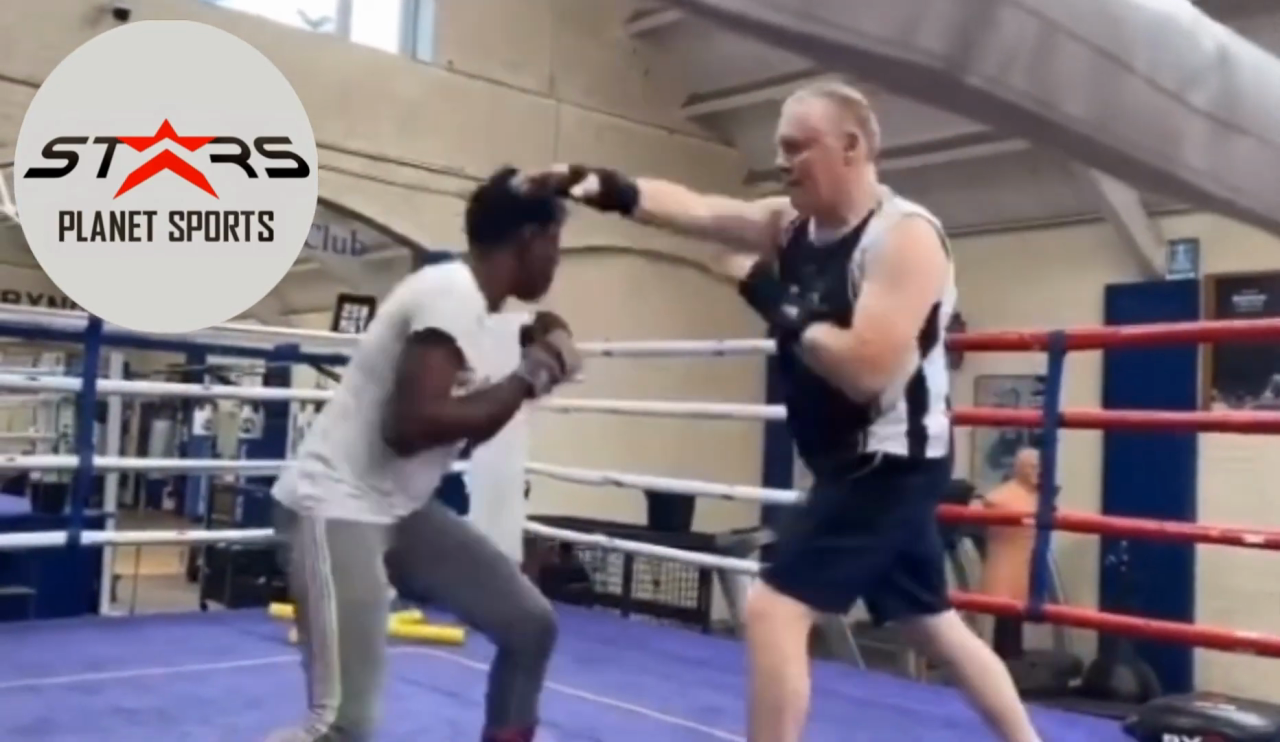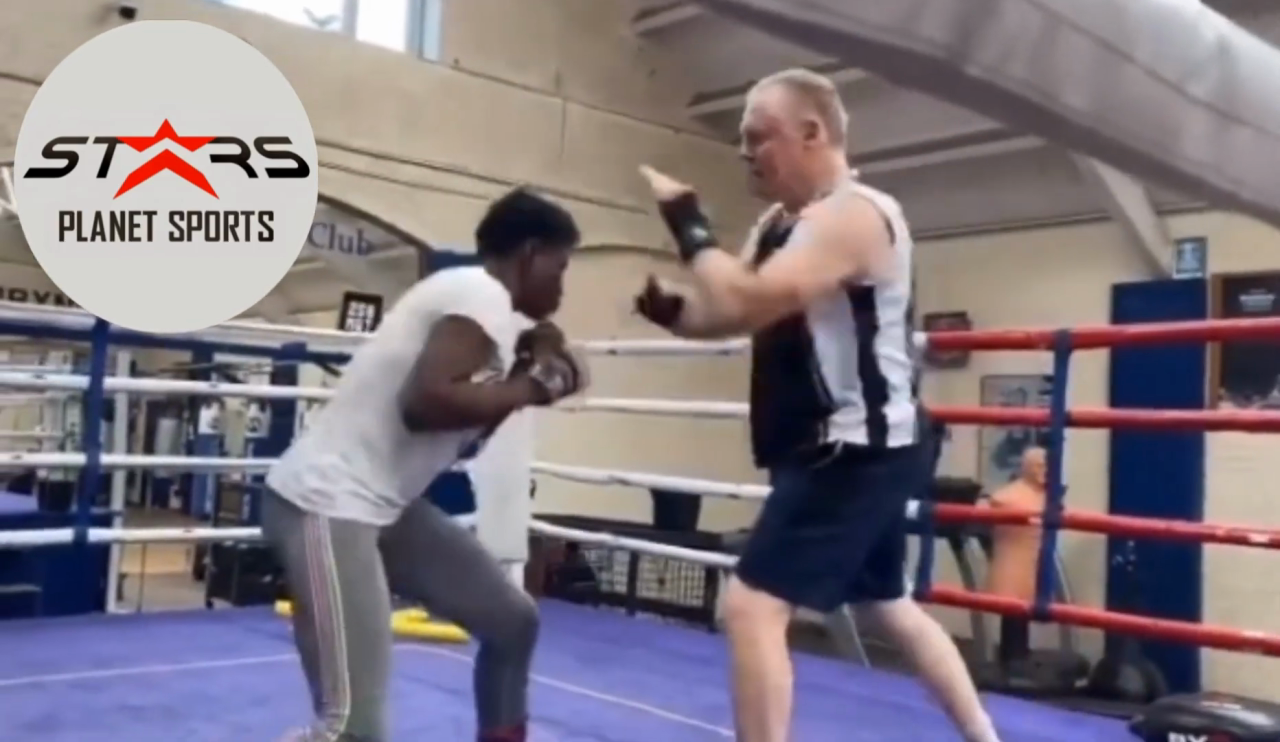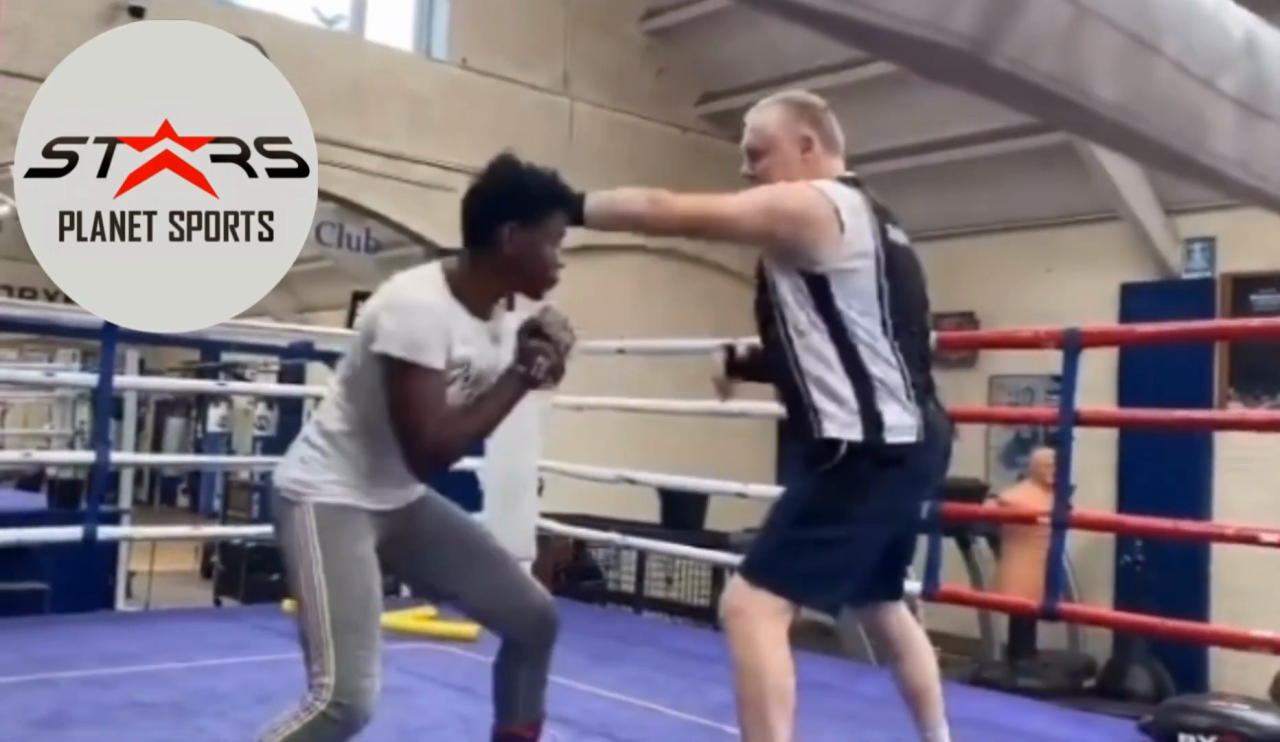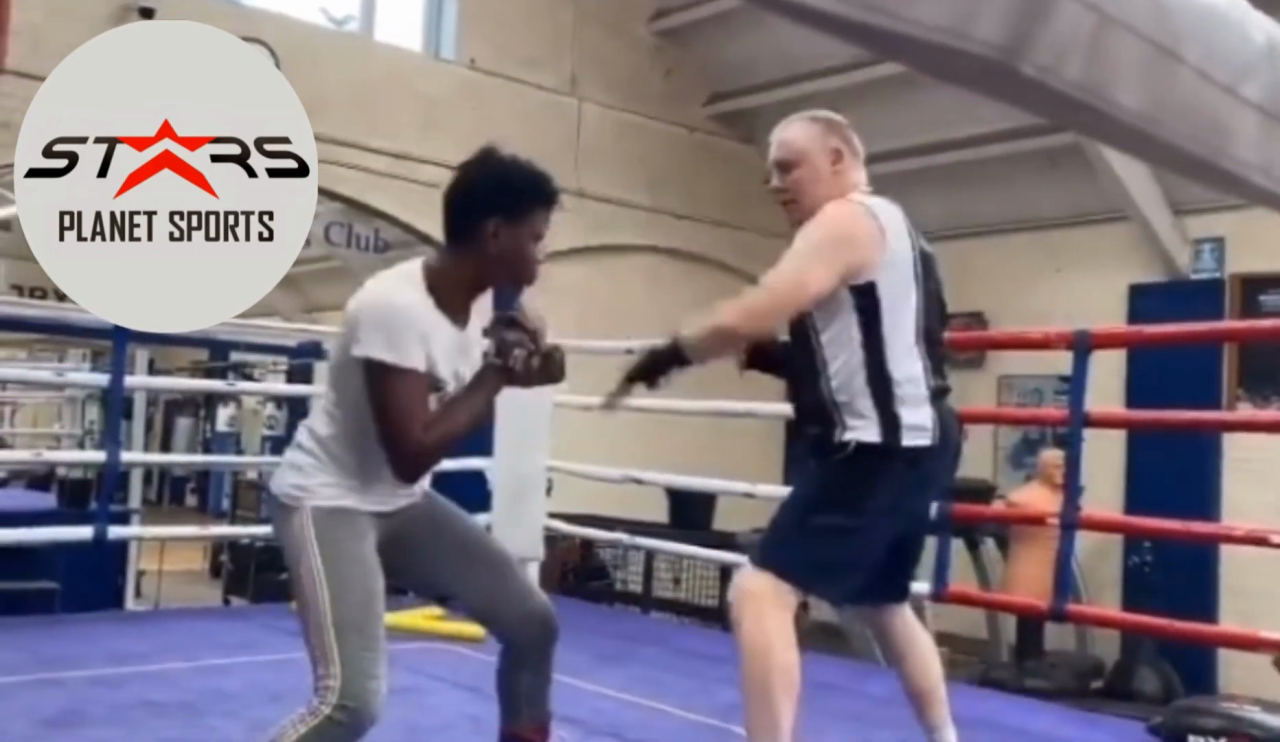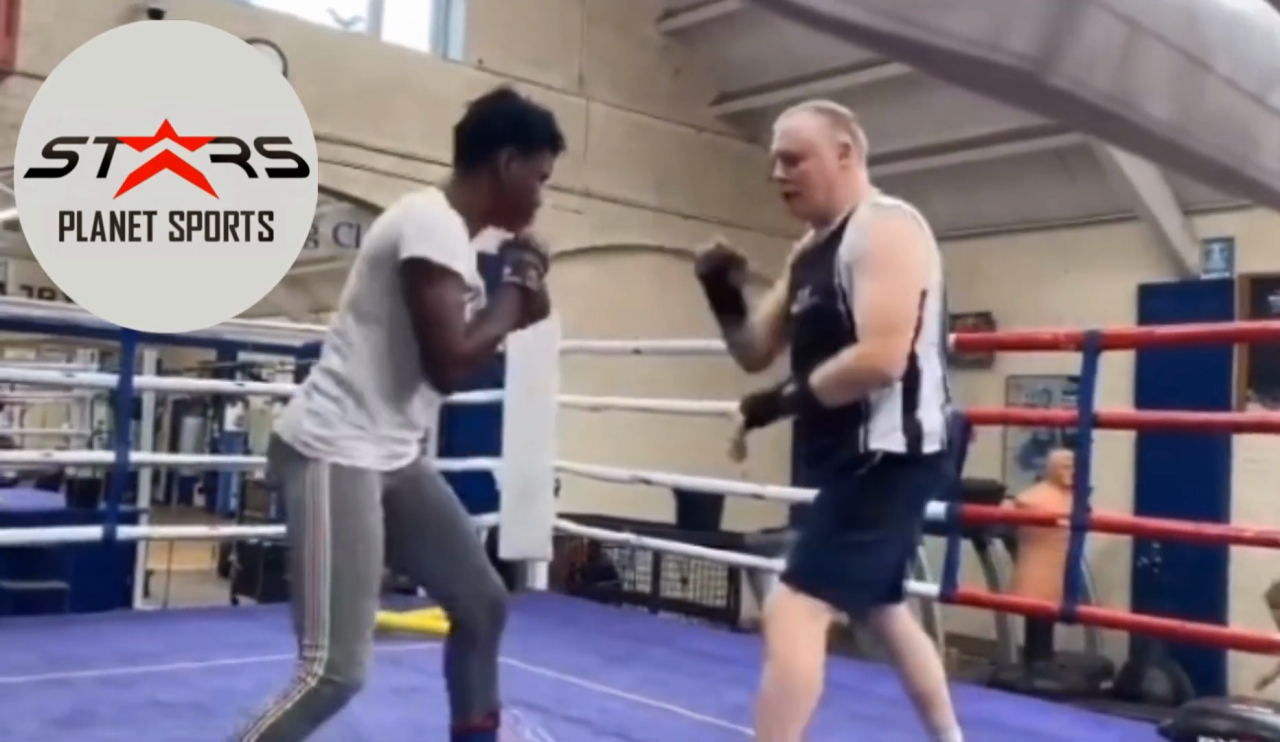
dt=0.2s
person 1, frame 1
left shoulder: (904, 235)
right shoulder: (794, 223)
left elbow: (863, 366)
right elbow: (692, 210)
left wrist: (779, 302)
right wrist: (606, 185)
left hip: (890, 463)
right hip: (866, 464)
left knee: (772, 612)
right knee: (933, 622)
person 1, frame 2
left shoulder: (853, 216)
right shoulder: (779, 222)
left elbow: (746, 305)
right elbow: (724, 316)
left wrist: (690, 226)
right wrist: (672, 309)
left hip: (850, 453)
right hip: (831, 451)
left knee: (751, 608)
right knee: (886, 608)
person 1, frame 3
left shoulder: (807, 206)
right shoulder: (864, 222)
left elbow: (670, 213)
left wrist: (571, 204)
right wrist: (767, 363)
left hip: (867, 451)
right hip: (907, 444)
left knee: (751, 605)
right knee: (880, 604)
person 1, frame 4
left shoulder: (849, 222)
right shoulder: (889, 234)
left elbow: (756, 314)
left wrist: (666, 354)
left hip: (880, 447)
right hip: (918, 447)
left knee: (760, 599)
right knee: (885, 605)
person 1, frame 5
left shoulder: (891, 232)
right shoulder: (810, 253)
left elbow: (880, 360)
right elbow: (755, 353)
left wrist: (785, 398)
right wrist: (727, 299)
left hip: (887, 455)
right hip: (860, 457)
left knee: (791, 610)
right knee: (881, 610)
person 2, frame 1
left shoulder: (468, 301)
right shoulder: (450, 296)
left elbow: (460, 433)
right elbow: (409, 427)
left wrist: (531, 374)
right wrist: (526, 381)
left hip: (396, 509)
right hip: (329, 508)
left knee: (530, 624)
person 2, frame 2
left shoulder: (469, 297)
right shoulder: (478, 294)
left elbow: (455, 429)
right elbow: (425, 405)
left wrist: (523, 379)
right wrist: (533, 383)
left hip: (383, 507)
right hip: (324, 506)
left knee: (513, 622)
person 2, frame 3
left shoulder: (488, 308)
right shoulder: (413, 307)
right elbow: (428, 452)
left wrist: (532, 364)
right wrist: (522, 372)
left hip: (403, 500)
right hip: (330, 498)
left knee: (533, 618)
person 2, frame 4
left shoulder: (474, 299)
right shoulder: (392, 309)
right elbow: (412, 452)
left wrist: (517, 367)
right wrist: (501, 371)
left hip: (399, 503)
right hip: (328, 501)
left knee: (532, 623)
person 2, frame 5
left shoulder: (440, 224)
right shoulder: (430, 225)
right elbow: (449, 364)
left wrist: (513, 307)
right wrist: (516, 288)
left hip: (387, 455)
right hip: (331, 454)
left knee: (482, 605)
right knee: (332, 671)
person 3, frame 1
left shoulder: (1037, 496)
right shoulder: (1002, 497)
left hip: (1025, 569)
right hip: (1007, 571)
left knee: (1015, 615)
right knee: (1007, 618)
left ankle: (1012, 660)
right ankle: (1005, 661)
person 3, frame 2
left shoulder: (1045, 495)
right shoulder: (1008, 496)
left hip: (1032, 568)
right hip: (1013, 570)
left knee: (1021, 616)
right knee: (1014, 617)
left ankle: (1017, 663)
right ankle: (1011, 664)
person 3, frame 3
left shoulder: (1052, 495)
right shoulder: (1016, 496)
left hip: (1040, 569)
right hip: (1021, 570)
left knee: (1029, 615)
right knee: (1022, 615)
left ankle: (1024, 661)
right ankle: (1019, 662)
person 3, frame 4
left shoulder: (1061, 496)
right shoulder: (1024, 497)
left hip: (1048, 571)
right hip: (1028, 573)
left knee: (1036, 618)
right knee: (1029, 618)
left ankle: (1031, 663)
right ankle: (1027, 663)
person 3, frame 5
left shoulder: (1070, 497)
right shoulder: (1033, 498)
left hip: (1057, 572)
right hip: (1038, 575)
left knee: (1045, 620)
right knee: (1038, 622)
left ankle: (1040, 662)
right ankle: (1036, 662)
